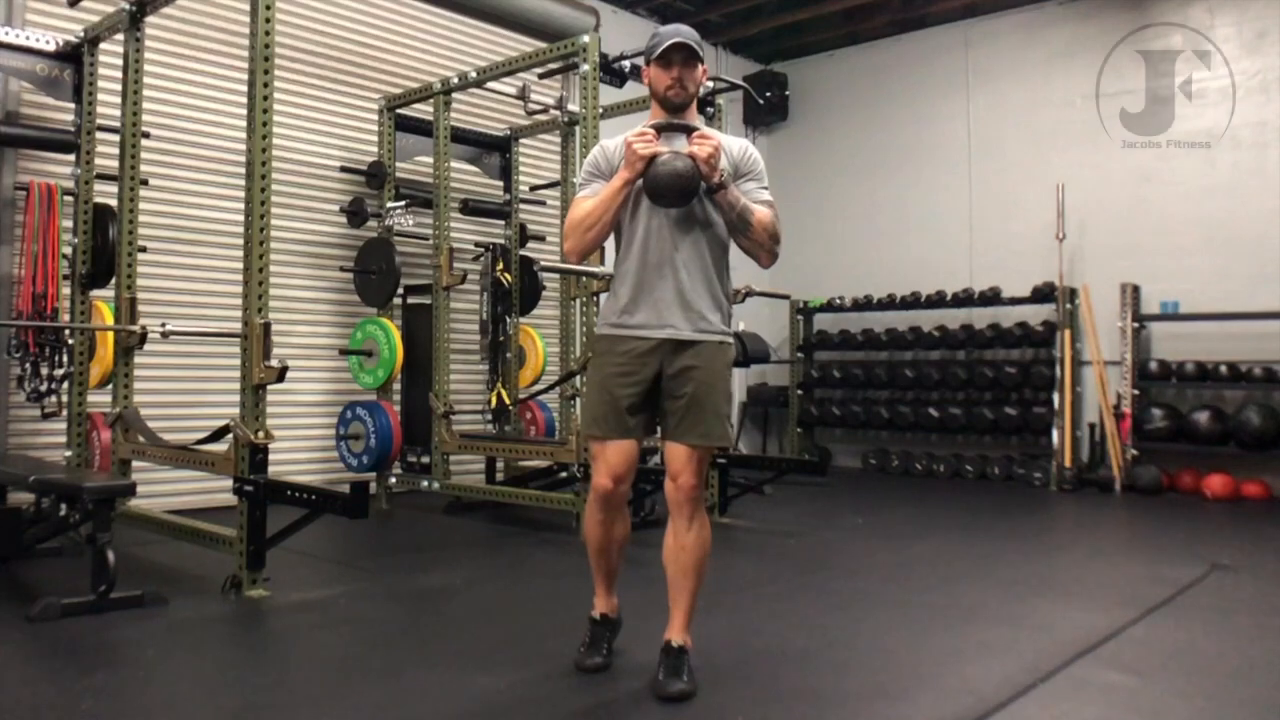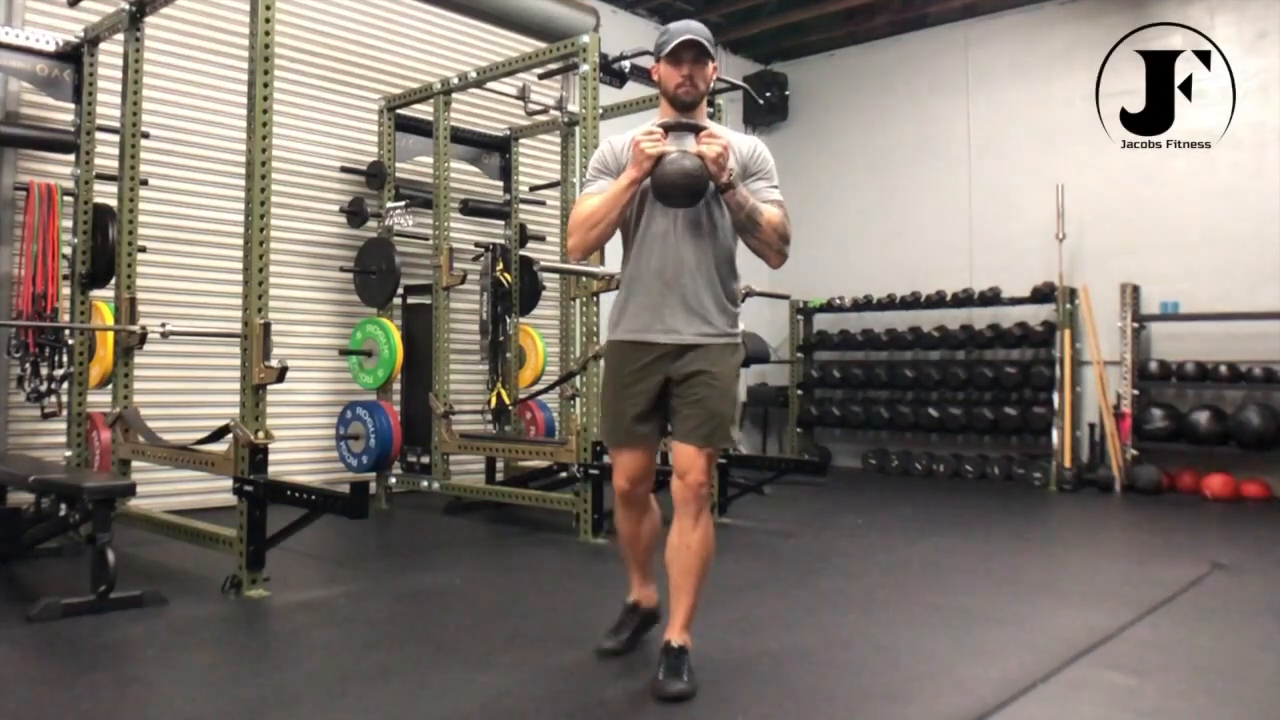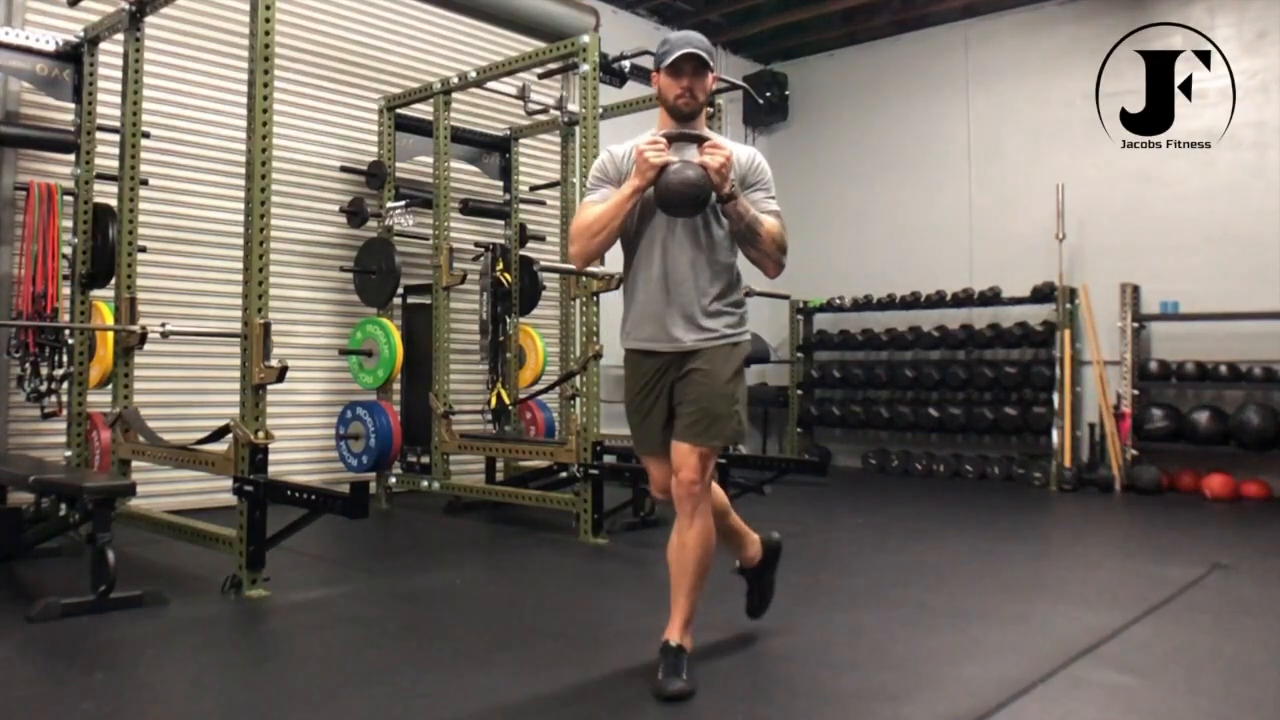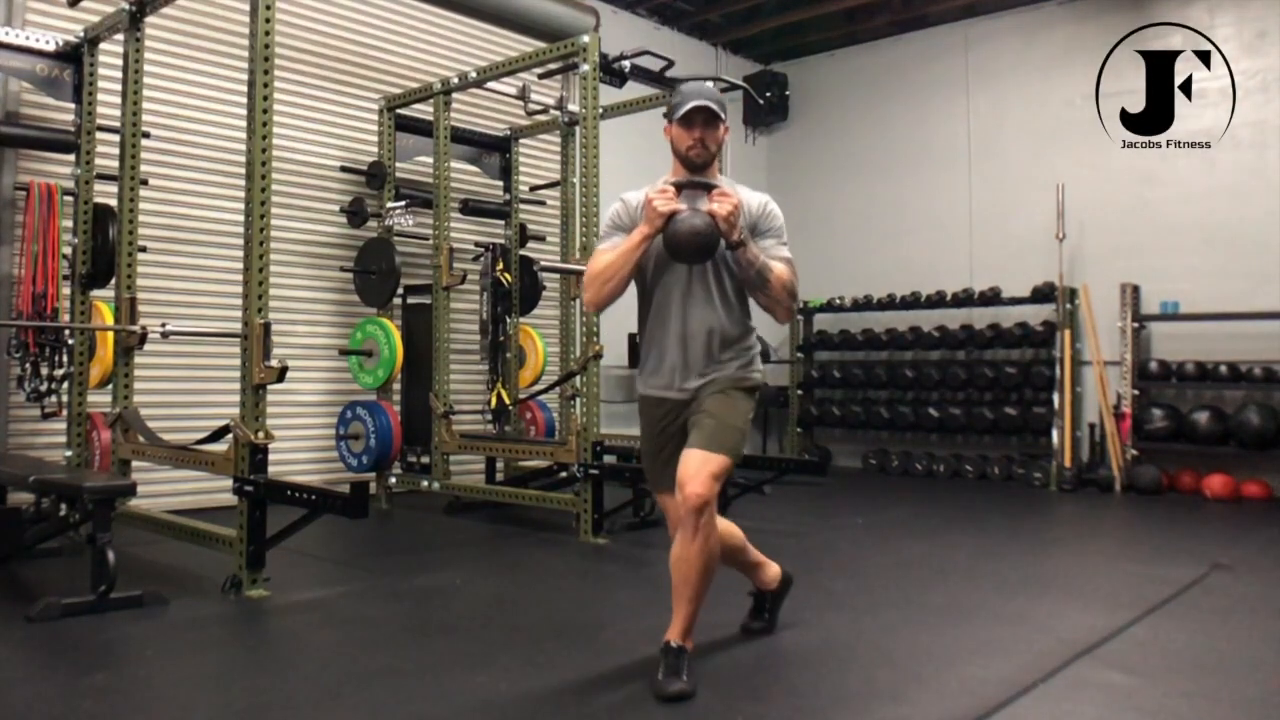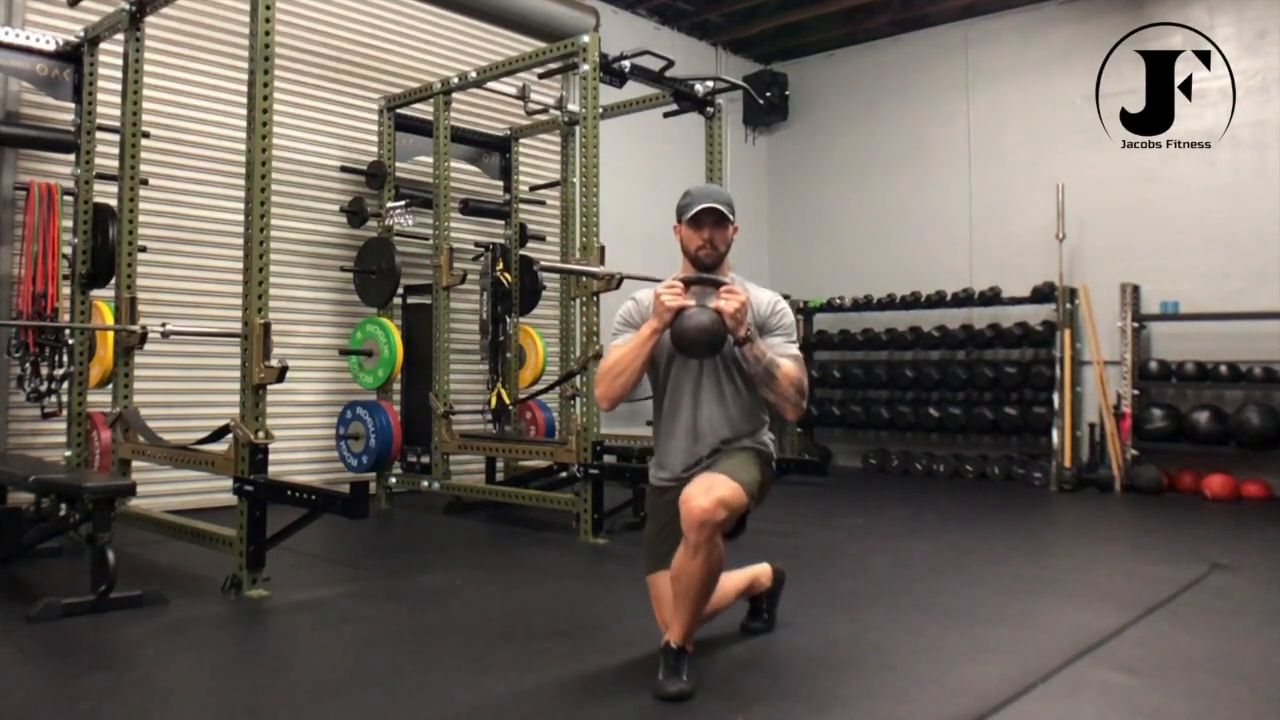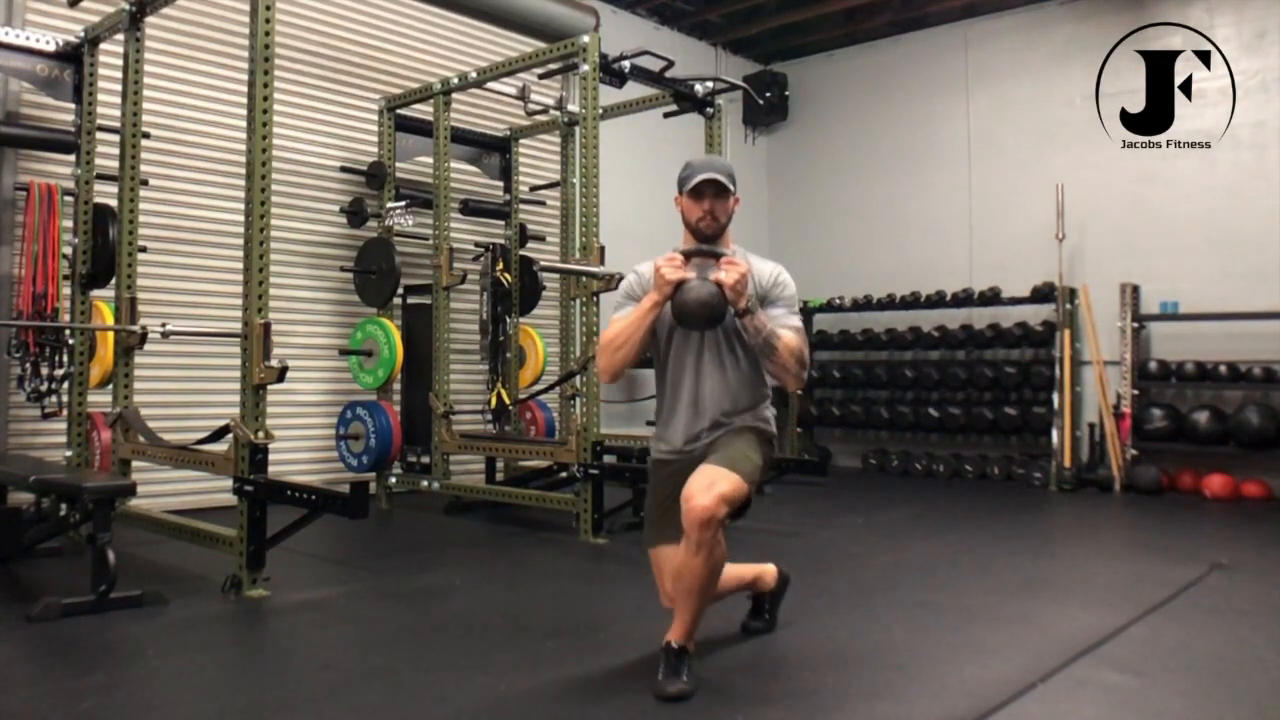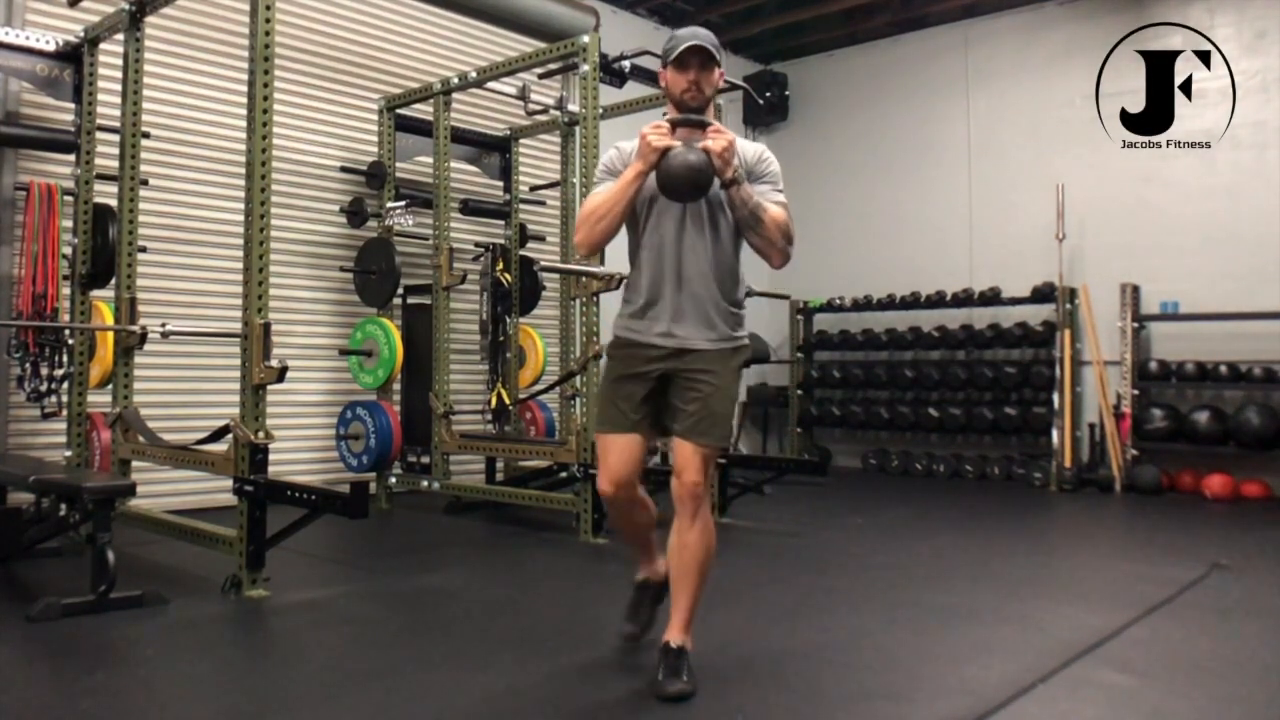
dt=0.5s
person 1, frame 1
left shoulder: (736, 153)
right shoulder: (610, 152)
left elbow: (767, 249)
right elbow: (575, 246)
left wrist: (716, 180)
right wrist: (628, 175)
left hip: (700, 339)
right hip: (624, 335)
left knee: (685, 490)
right knee: (608, 482)
left ankle: (676, 643)
right ankle: (604, 611)
person 1, frame 2
left shoulder: (745, 151)
right shoulder: (617, 150)
left elbow: (777, 250)
right elbow: (578, 243)
left wrist: (725, 181)
right wrist: (635, 172)
left hip: (707, 342)
right hip: (634, 338)
left knee: (691, 487)
right knee: (629, 484)
left ankle: (677, 641)
right ankle: (641, 599)
person 1, frame 3
left shoulder: (743, 160)
right shoulder: (619, 158)
left elbow: (774, 261)
right elbow: (580, 251)
left wrist: (727, 193)
right wrist: (637, 184)
left hip: (712, 342)
right hip: (646, 343)
left knee: (689, 484)
right knee: (666, 486)
left ankle: (676, 643)
right ankle: (754, 551)
person 1, frame 4
left shoulder: (755, 207)
right shoulder: (632, 207)
left elbow: (785, 306)
right elbow: (594, 296)
left wrist: (737, 239)
right wrist: (647, 229)
left hip: (725, 378)
right hip: (660, 386)
left knee: (695, 494)
right knee: (687, 523)
left ankle: (677, 643)
right ankle: (768, 577)
person 1, frame 5
left shoulder: (766, 306)
right shoulder: (643, 306)
left elbow: (794, 405)
right elbow: (606, 395)
left wrist: (743, 334)
right wrist: (656, 324)
left hip: (740, 455)
right hip: (671, 472)
left knee: (701, 509)
right knee: (680, 616)
left ankle: (676, 650)
right ankle: (761, 579)
person 1, frame 6
left shoulder: (768, 278)
right shoulder: (644, 279)
left elbow: (795, 377)
right elbow: (607, 369)
left wrist: (744, 306)
right wrist: (657, 296)
left hip: (741, 432)
right hip: (673, 445)
left knee: (701, 508)
right knee: (680, 593)
left ankle: (677, 648)
right ankle: (766, 578)
person 1, frame 7
left shoulder: (751, 156)
right shoulder: (627, 153)
left elbow: (779, 252)
right elbow: (585, 241)
left wrist: (730, 176)
right wrist: (641, 166)
left hip: (709, 346)
right hip: (635, 339)
left knee: (690, 490)
right knee: (614, 483)
left ankle: (677, 642)
right ankle: (654, 573)
